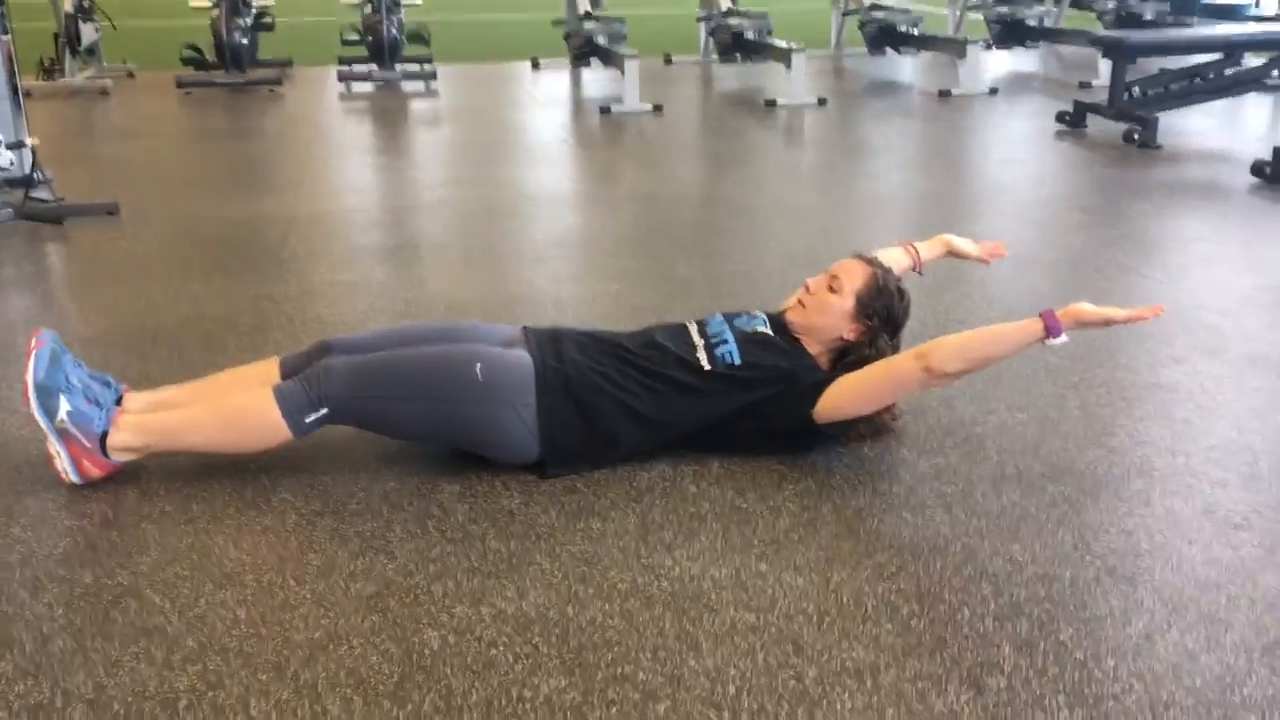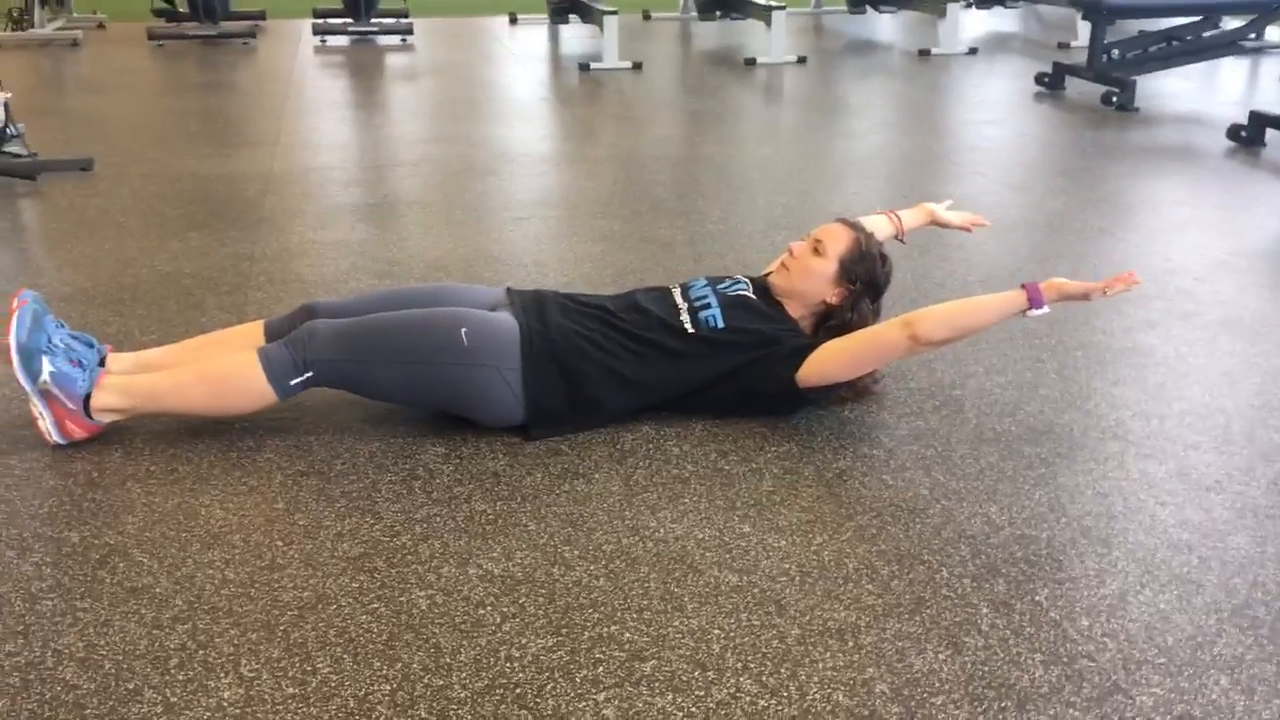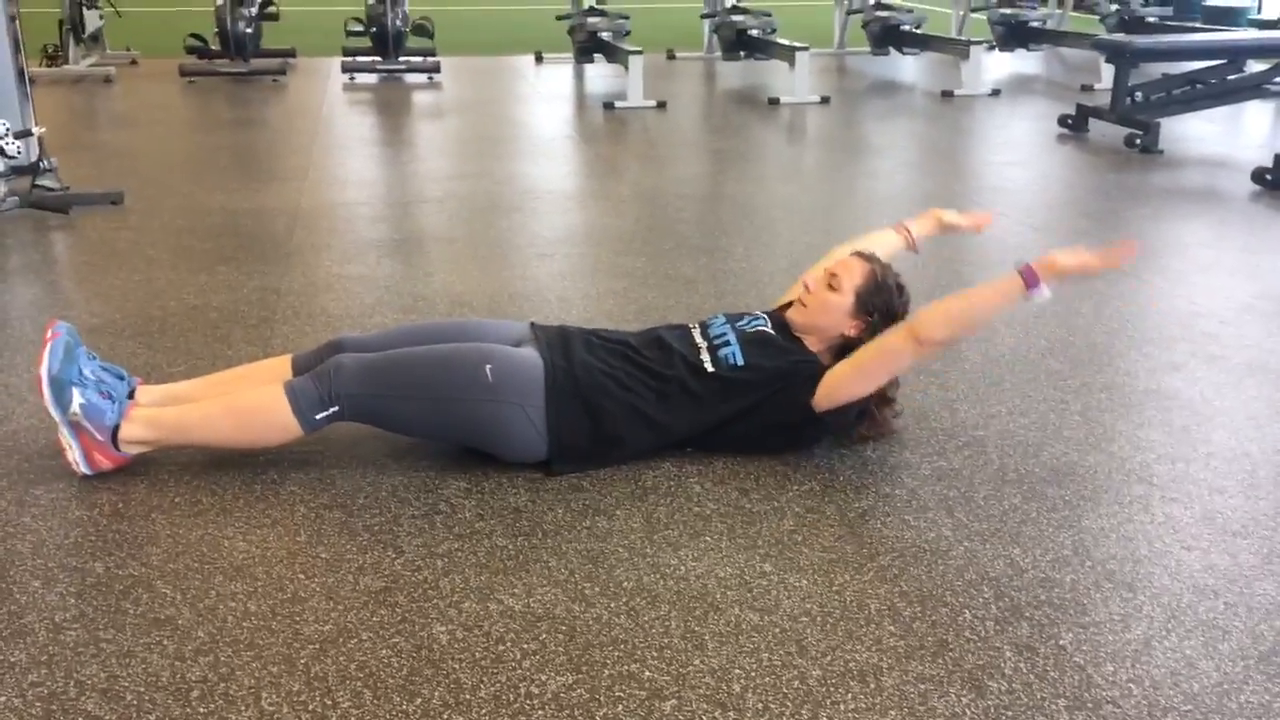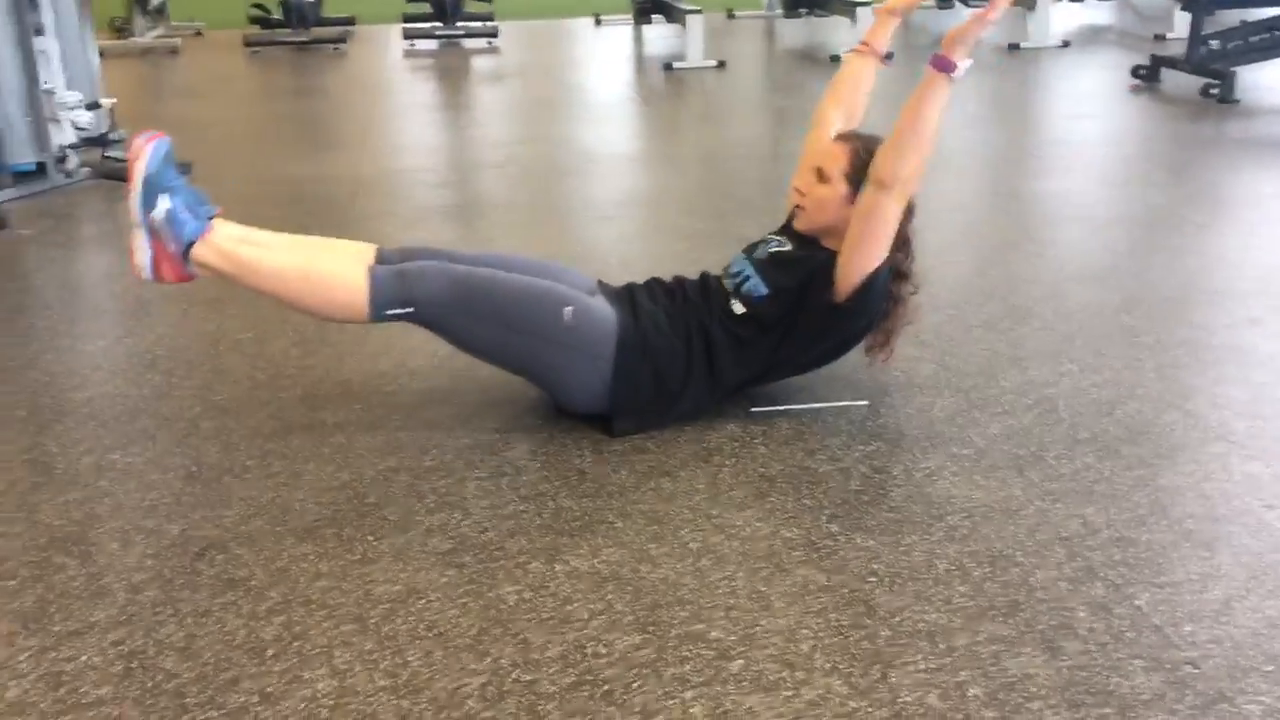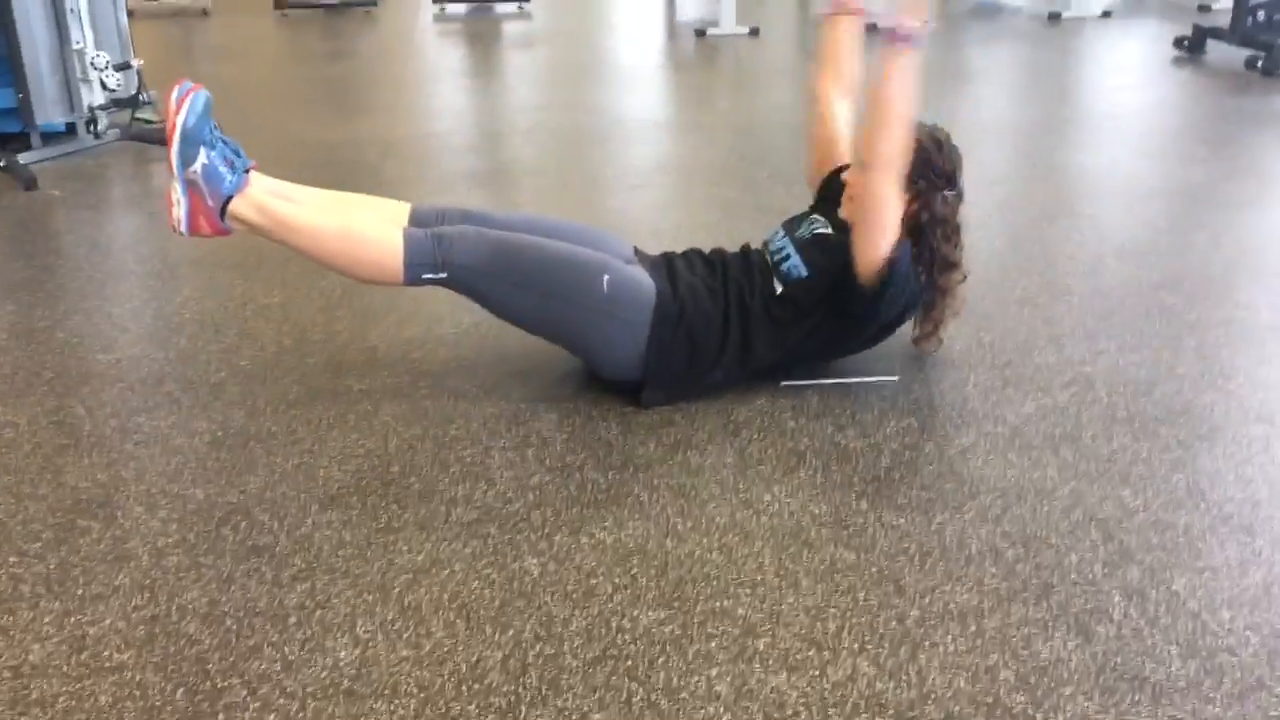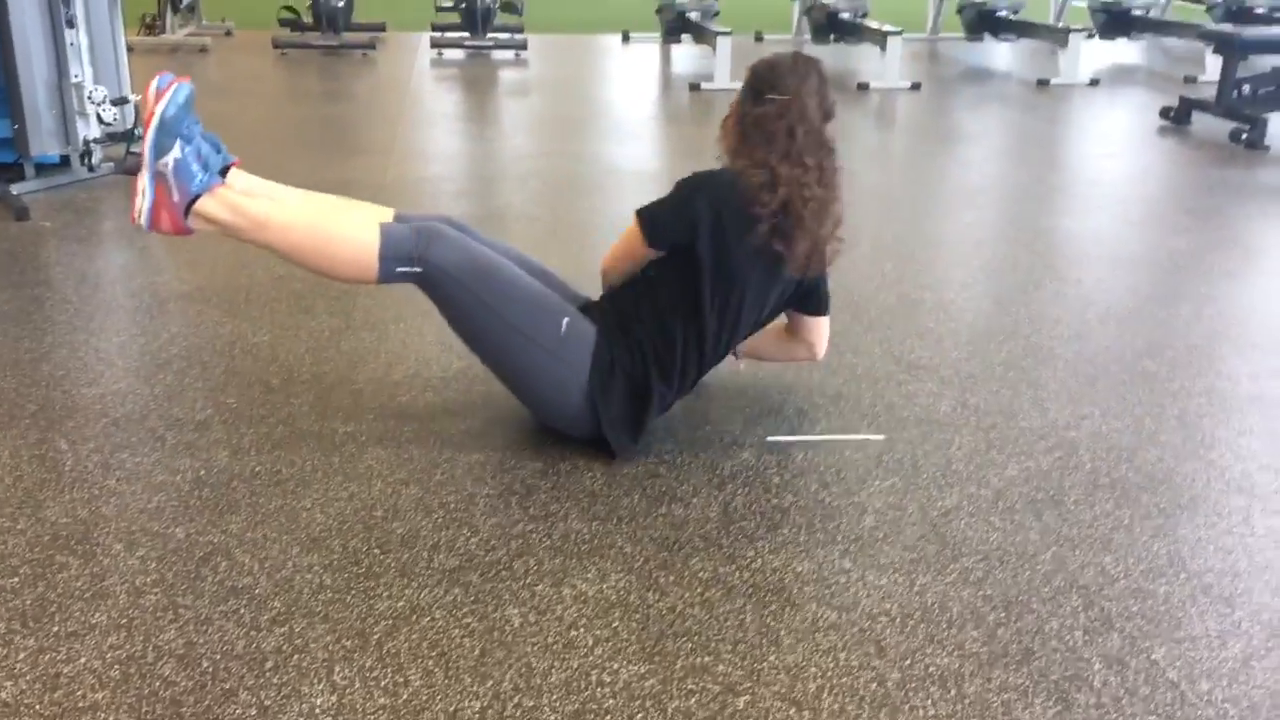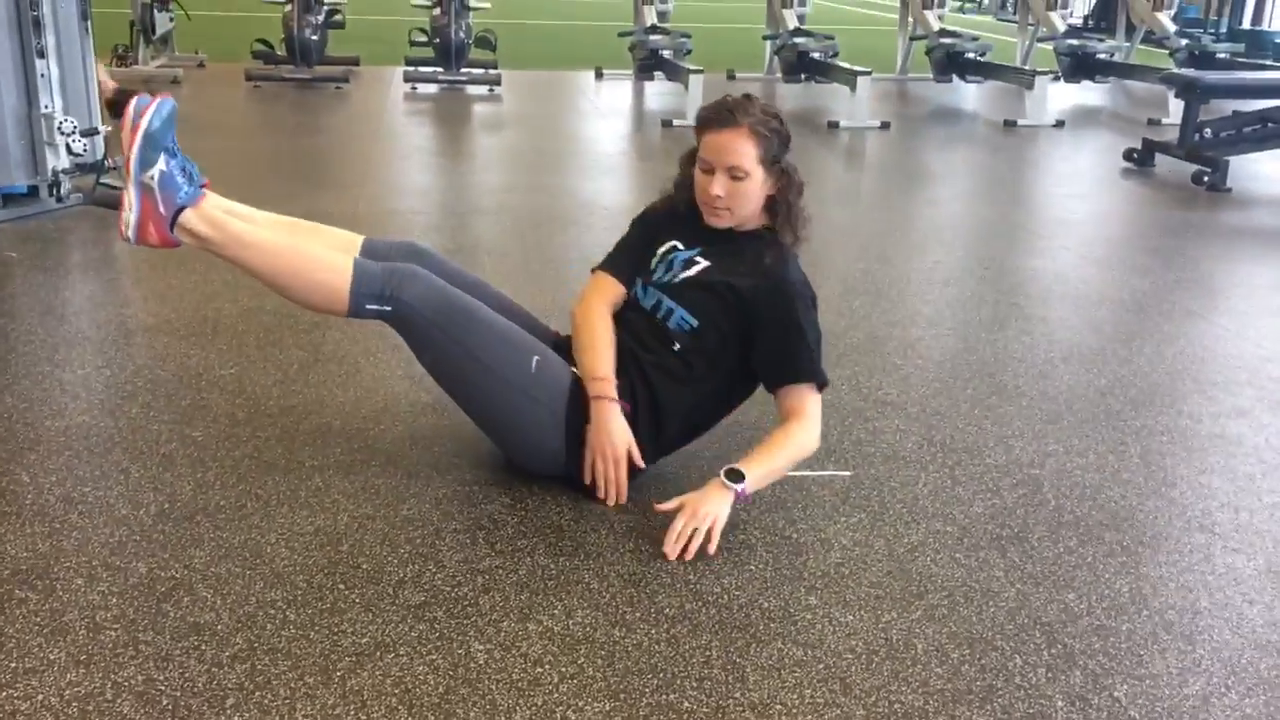
dt=0.7s
person 1, frame 1
left shoulder: (804, 392)
right shoulder: (778, 329)
left elbow: (930, 362)
right elbow: (870, 265)
left wrist: (1060, 321)
right wrist: (936, 244)
left hip: (544, 413)
right hip: (541, 354)
left knee: (331, 394)
right knee: (330, 355)
left ankle: (108, 441)
right ankle: (122, 407)
person 1, frame 2
left shoulder: (786, 359)
right shoulder: (758, 293)
left elbow: (913, 330)
right elbow: (852, 230)
left wrist: (1042, 293)
right wrist: (920, 212)
left hip: (529, 375)
right hip: (527, 315)
left knee: (315, 356)
right knee: (314, 315)
right ankle: (106, 366)
person 1, frame 3
left shoulder: (803, 391)
right shoulder: (775, 326)
left elbow: (917, 334)
right elbow: (860, 254)
left wrist: (1039, 275)
right wrist: (926, 223)
left hip: (551, 409)
right hip: (548, 352)
left knee: (341, 390)
right knee: (340, 353)
left ankle: (119, 431)
right ankle: (135, 398)
person 1, frame 4
left shoulder: (847, 288)
right shoulder: (804, 239)
left elbow: (892, 176)
right elbow: (836, 127)
left hip: (623, 365)
right hip: (613, 315)
left knee: (411, 290)
right knee: (409, 261)
left ankle: (193, 243)
right ankle: (200, 233)
person 1, frame 5
left shoulder: (885, 282)
right shoulder: (841, 216)
left elbow: (882, 169)
right elbow: (831, 106)
left hip: (655, 331)
right hip: (648, 279)
left knee: (448, 254)
right knee: (448, 220)
left ankle: (231, 200)
right ankle: (241, 187)
person 1, frame 6
left shoulder: (716, 195)
right shoulder: (801, 221)
left elbow: (617, 269)
right elbow: (812, 341)
left hip: (601, 383)
right hip: (601, 343)
left knee: (426, 249)
right knee: (441, 229)
left ankle: (194, 201)
right ankle: (220, 183)
person 1, frame 7
left shoulder: (779, 289)
right shoulder: (673, 222)
left elbow: (804, 424)
right elbow: (595, 302)
left wrist: (728, 486)
right wrist: (602, 398)
left hip: (570, 427)
right hip: (579, 390)
left knee: (399, 289)
right knee: (405, 257)
left ankle: (181, 214)
right ankle: (193, 202)
